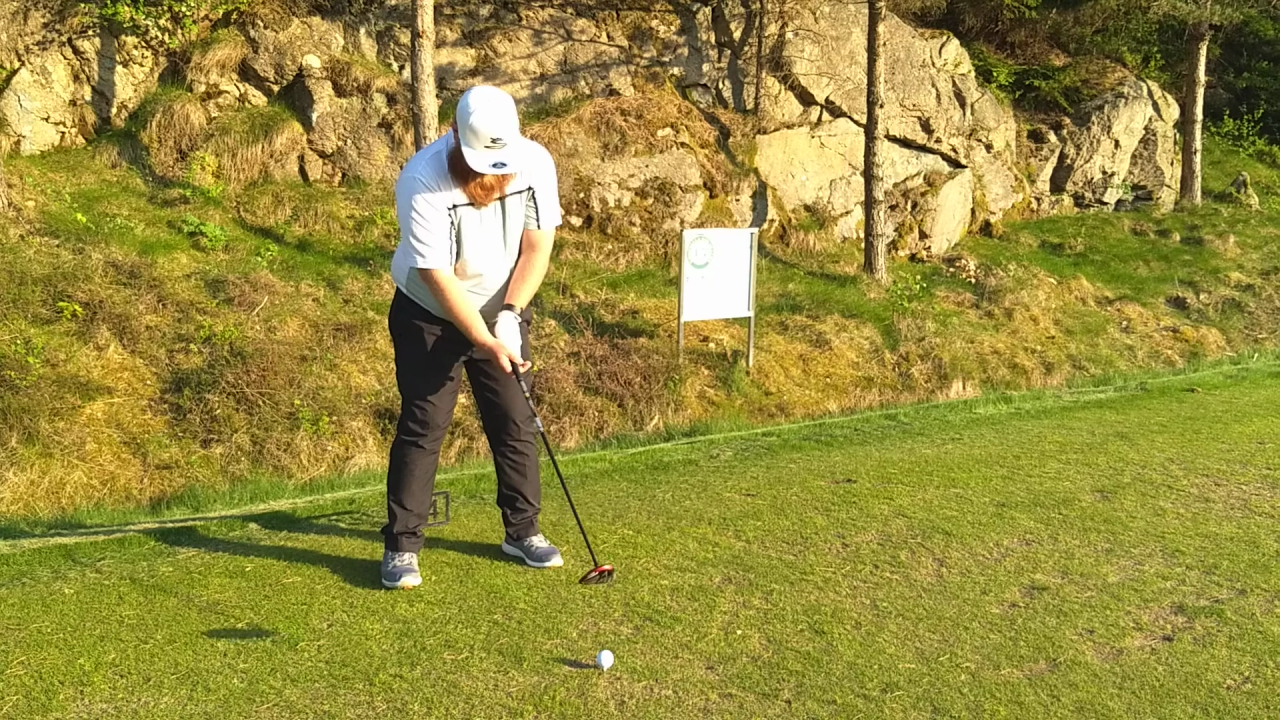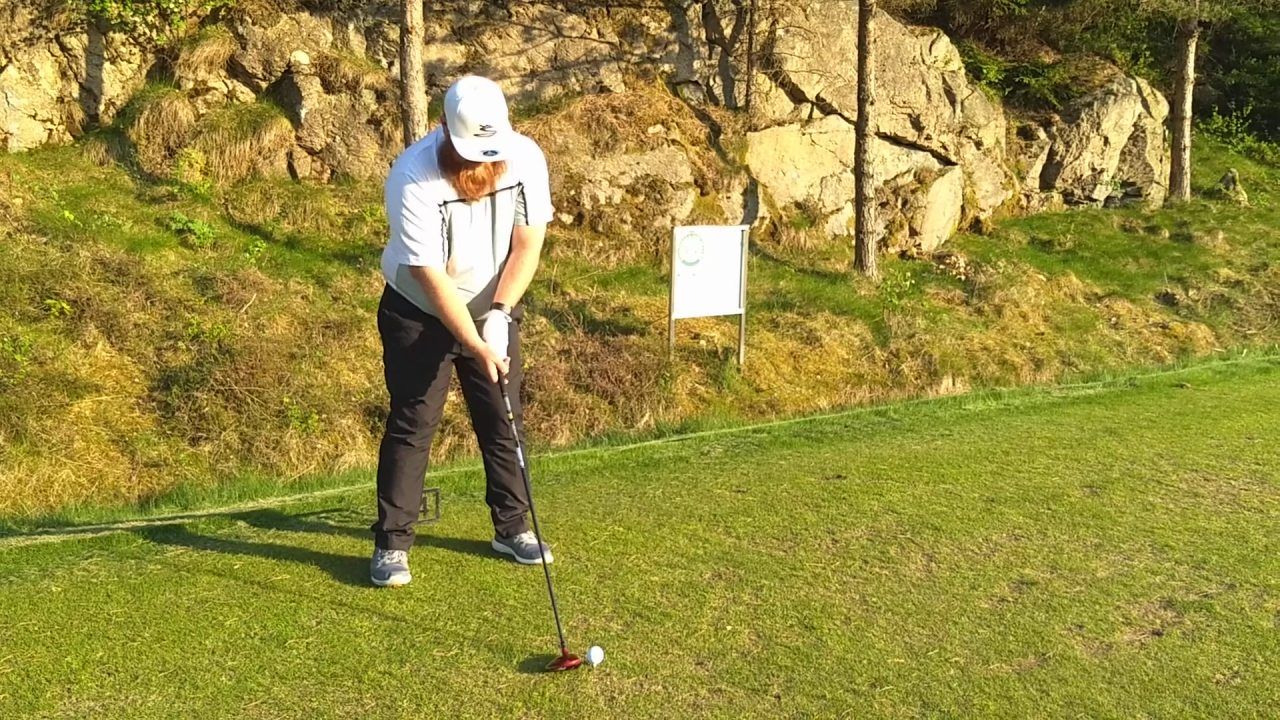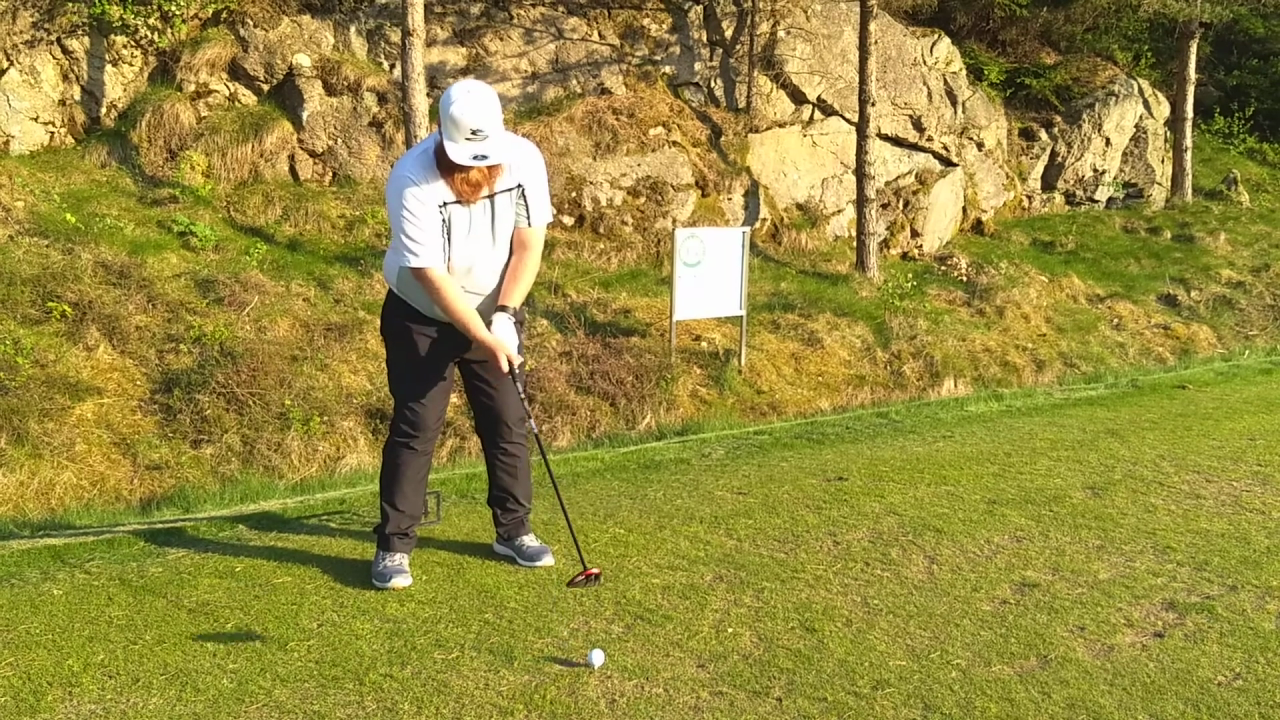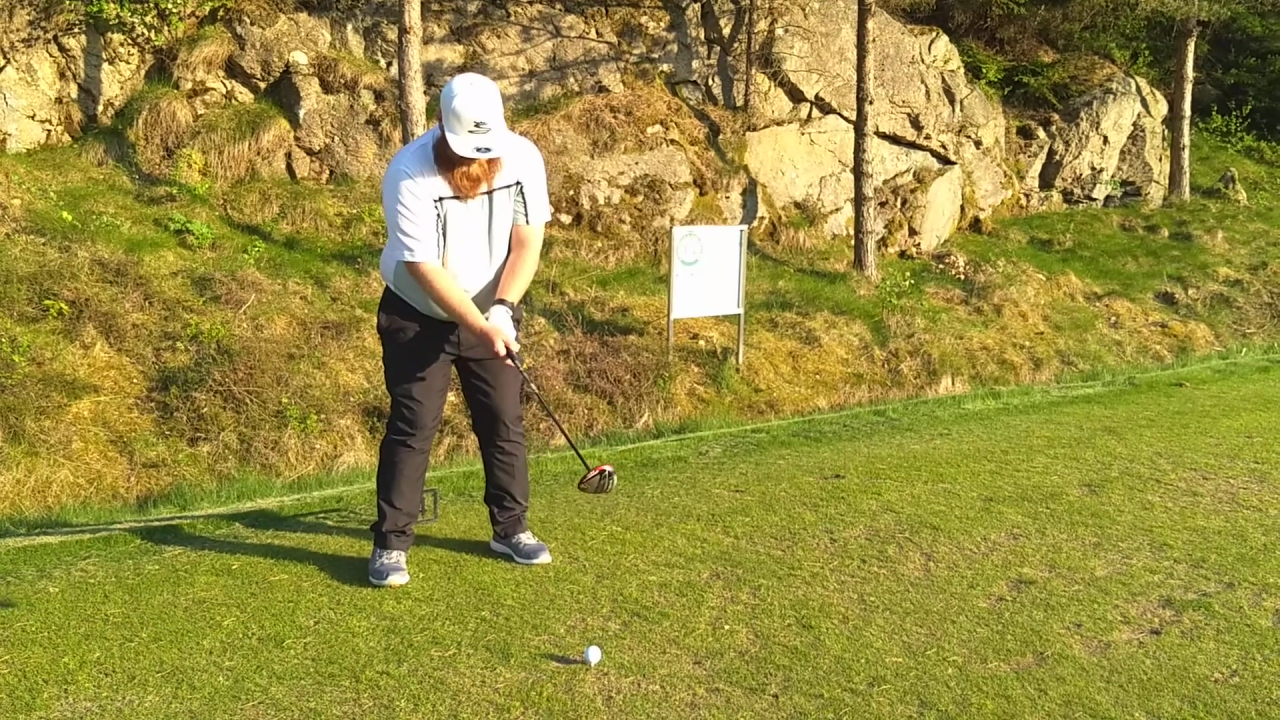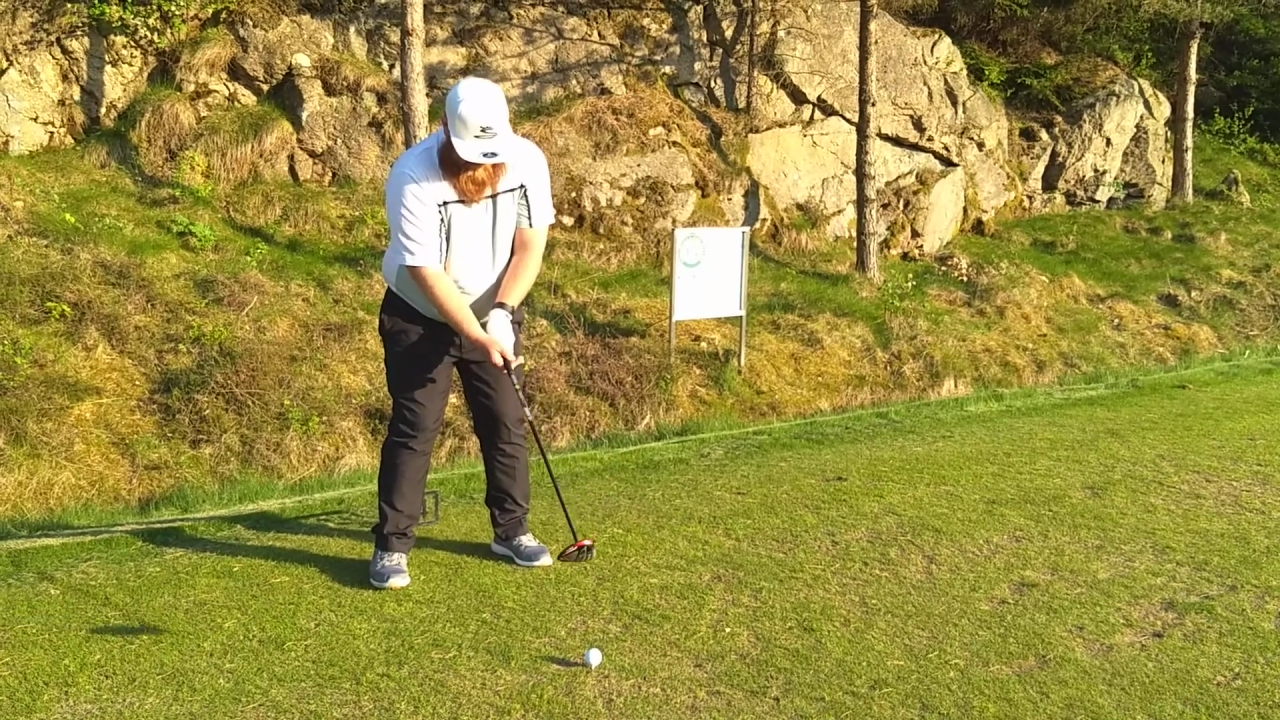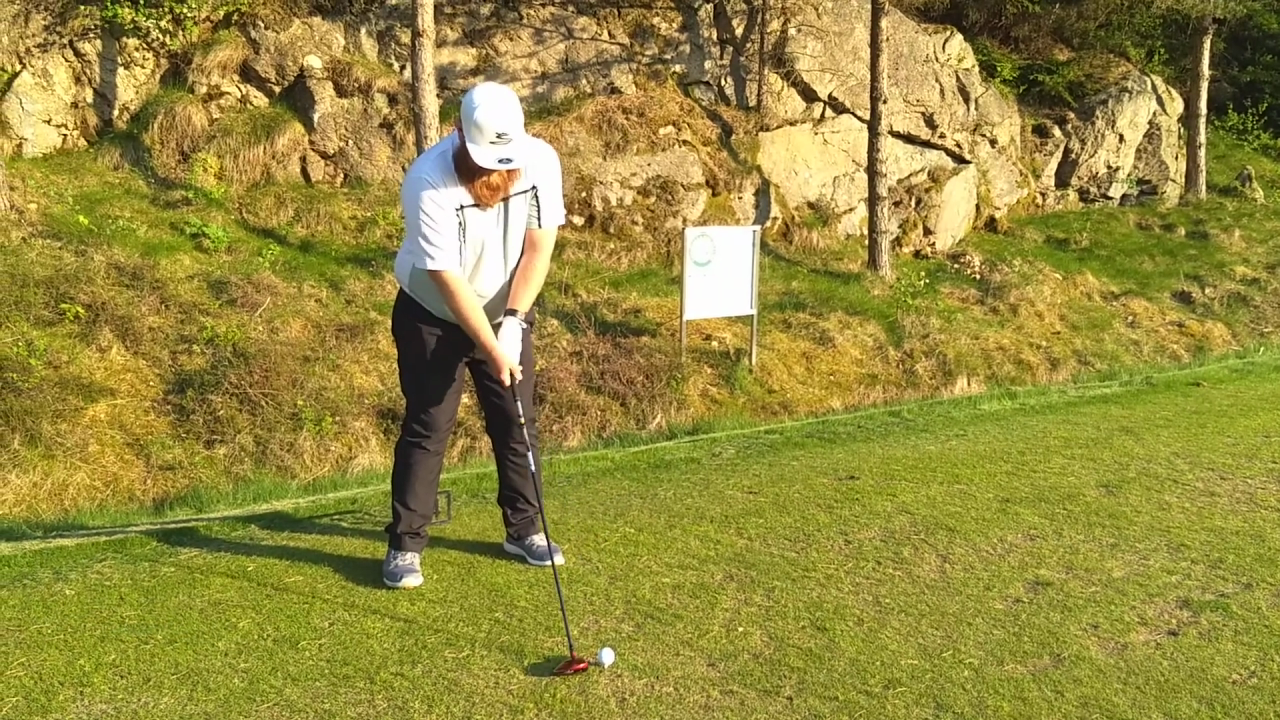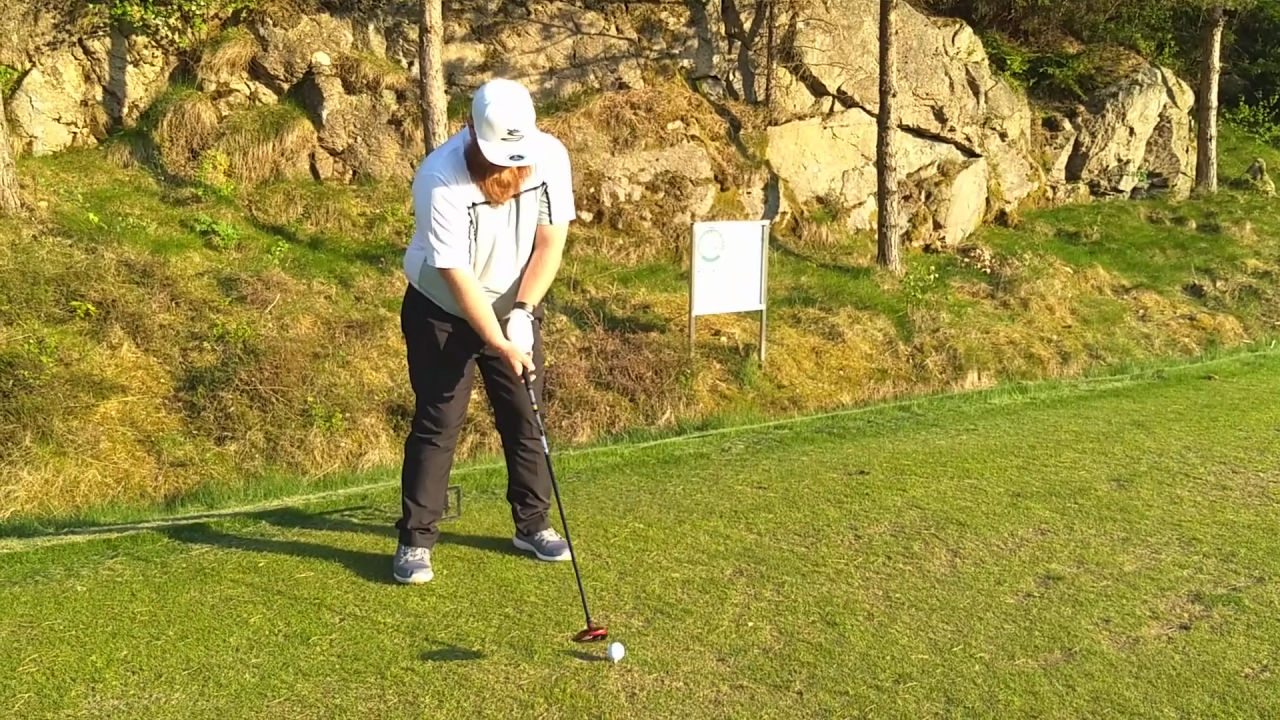
dt=0.7s
person 1, frame 1
left shoulder: (535, 162)
right shoulder: (422, 177)
left elbow: (537, 247)
right elbow: (437, 274)
left wrist: (509, 315)
right wrist: (484, 342)
left hip: (503, 312)
right hip: (429, 316)
left knee: (515, 422)
right knee: (422, 427)
left ankle: (523, 530)
right ankle: (402, 545)
person 1, frame 2
left shoulder: (526, 158)
right shoulder: (412, 176)
left elbow: (527, 245)
right elbow: (429, 273)
left wrist: (499, 313)
right wrist: (474, 344)
left hip: (492, 311)
right hip: (417, 313)
left knee: (504, 421)
right knee: (412, 425)
left ankle: (512, 527)
right ankle: (391, 543)
person 1, frame 3
left shoulder: (524, 158)
right shoulder: (411, 178)
left elbow: (528, 245)
right elbow: (431, 274)
left wrist: (505, 316)
right wrist: (484, 341)
left hip: (495, 313)
right hip: (421, 317)
left knee: (507, 423)
right knee: (415, 428)
left ankle: (513, 530)
right ankle: (393, 546)
person 1, frame 4
left shoulder: (523, 157)
right shoulder: (408, 172)
left elbow: (527, 242)
right elbow: (424, 267)
left wrist: (503, 309)
right wrist: (481, 327)
left hip: (492, 313)
right hip: (418, 316)
left knee: (505, 422)
right knee: (412, 427)
left ankle: (510, 527)
right ankle: (390, 543)
person 1, frame 5
left shoulder: (527, 160)
right shoulder: (412, 175)
left elbow: (530, 245)
right elbow: (425, 271)
left wrist: (502, 313)
right wrist: (476, 337)
left hip: (494, 315)
right hip: (419, 317)
left knee: (506, 425)
right knee: (413, 429)
left ankle: (511, 530)
right ankle: (391, 545)
person 1, frame 6
left shoulder: (540, 160)
right shoulder: (428, 180)
left elbow: (538, 248)
right elbow: (447, 276)
left wrist: (515, 321)
right wrist: (490, 347)
left hip: (505, 314)
right hip: (432, 317)
left knee: (518, 424)
right knee: (427, 427)
left ankle: (523, 529)
right ankle: (404, 544)
person 1, frame 7
left shoulder: (550, 156)
right shoulder: (440, 177)
left elbow: (550, 243)
right elbow: (456, 274)
left wrist: (523, 313)
right wrist: (497, 343)
left hip: (513, 311)
right hip: (441, 312)
left knee: (525, 419)
right knee: (436, 424)
left ankle: (533, 525)
right ankle: (415, 540)
